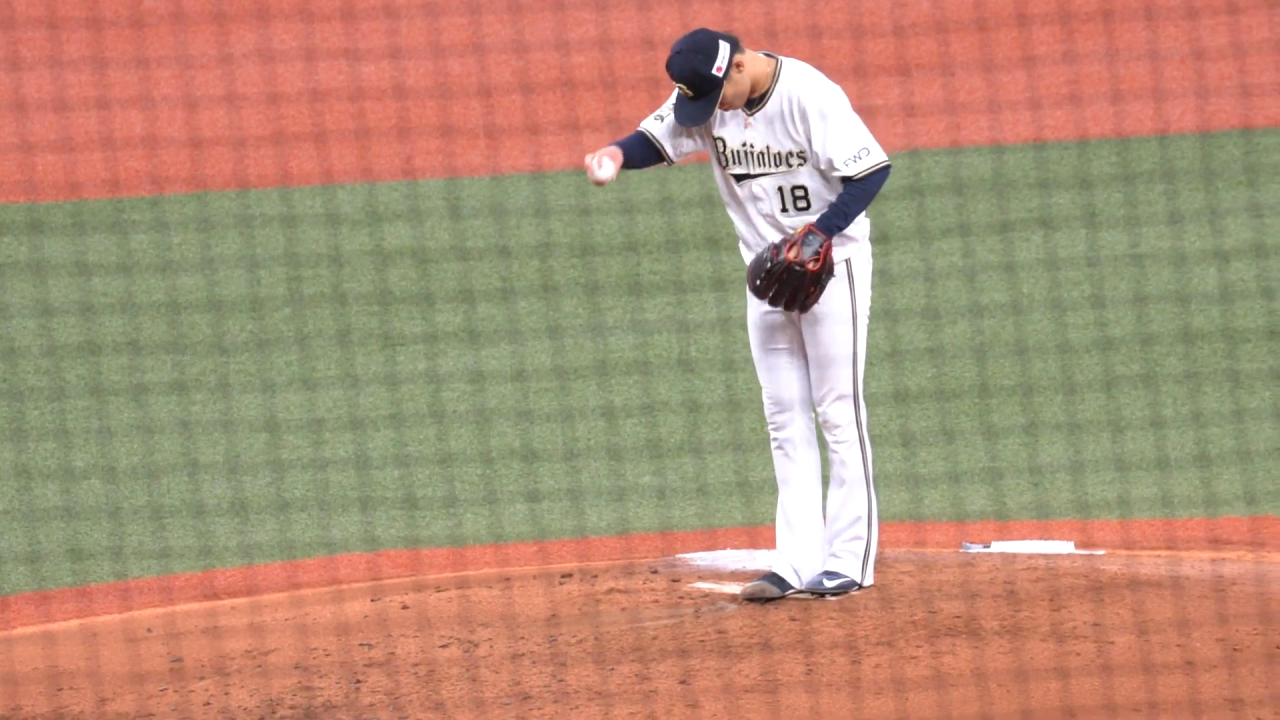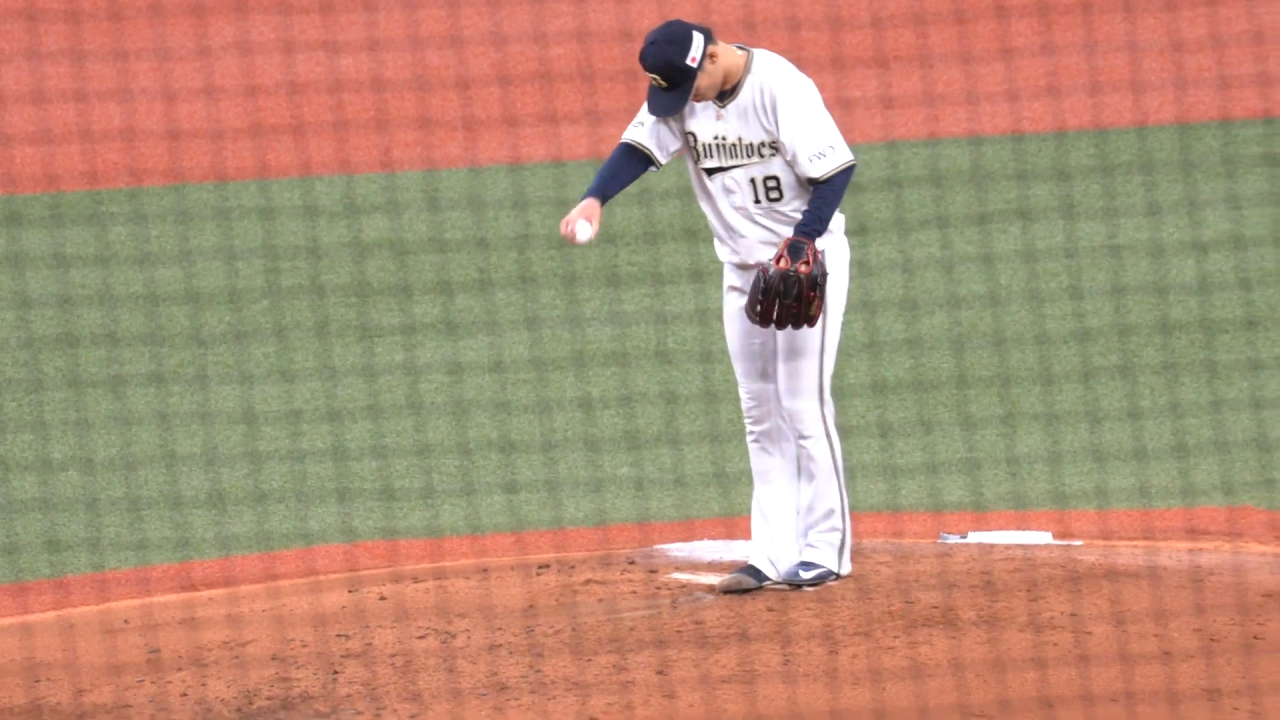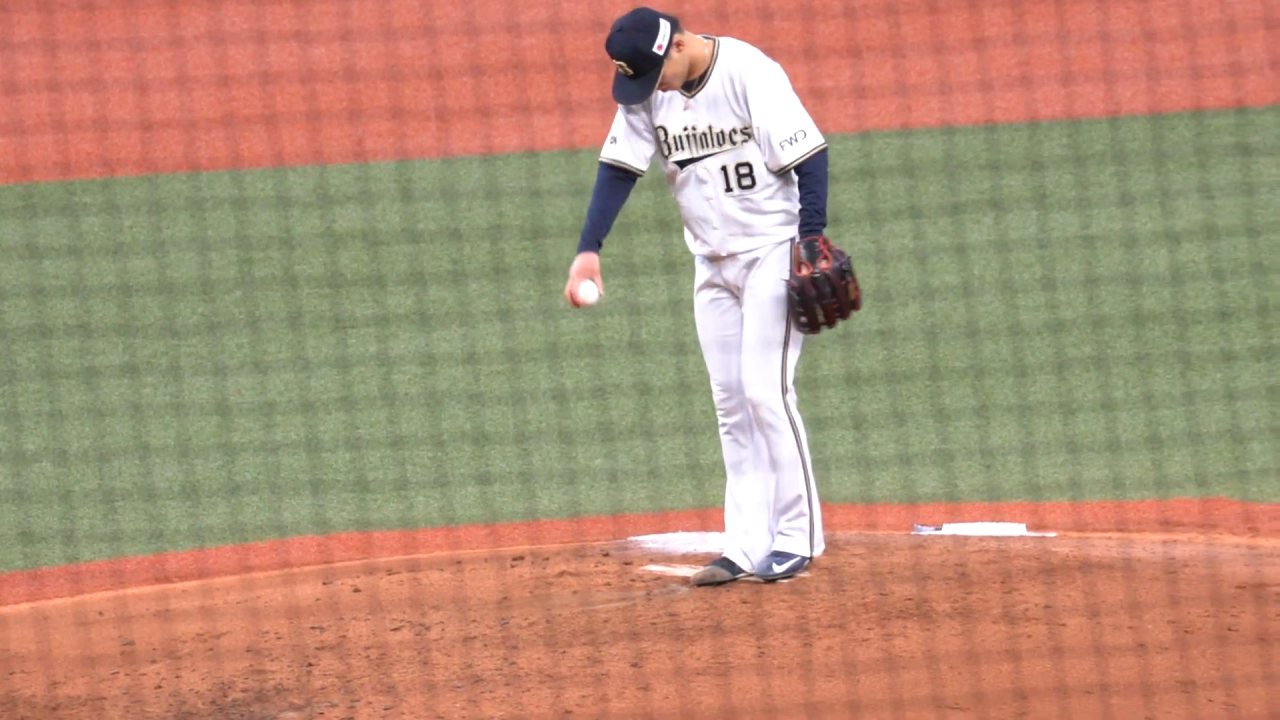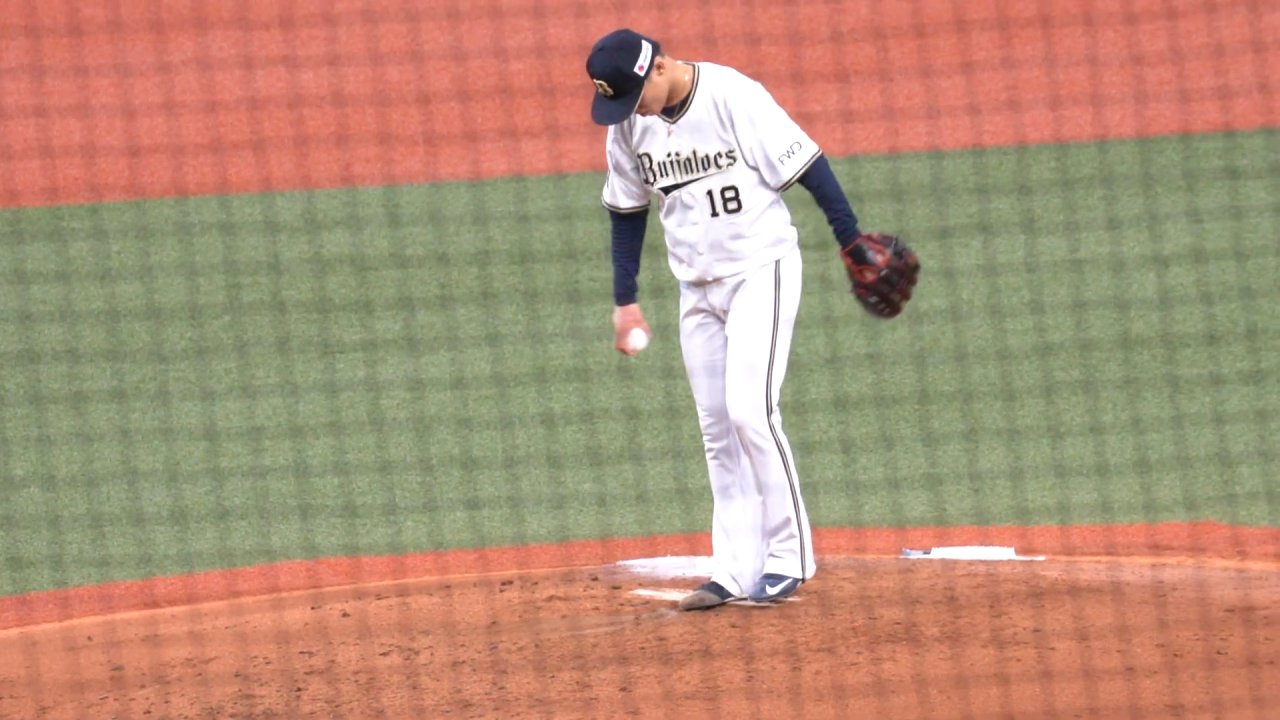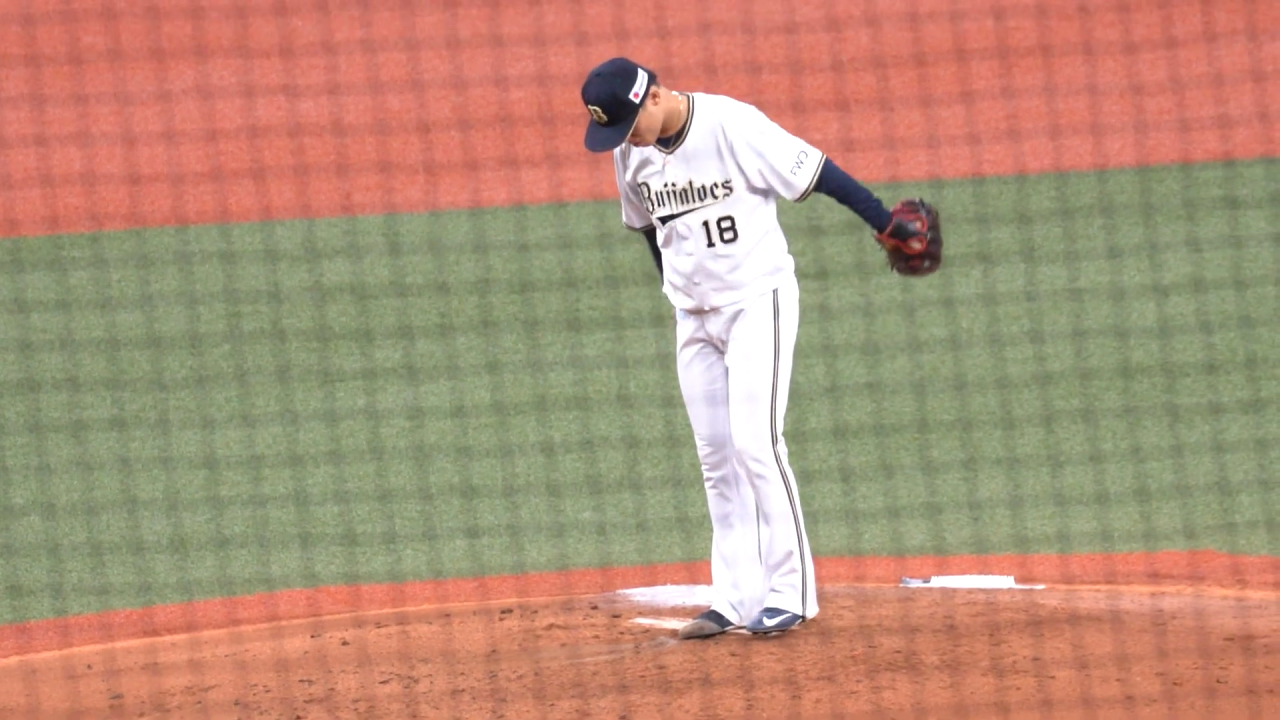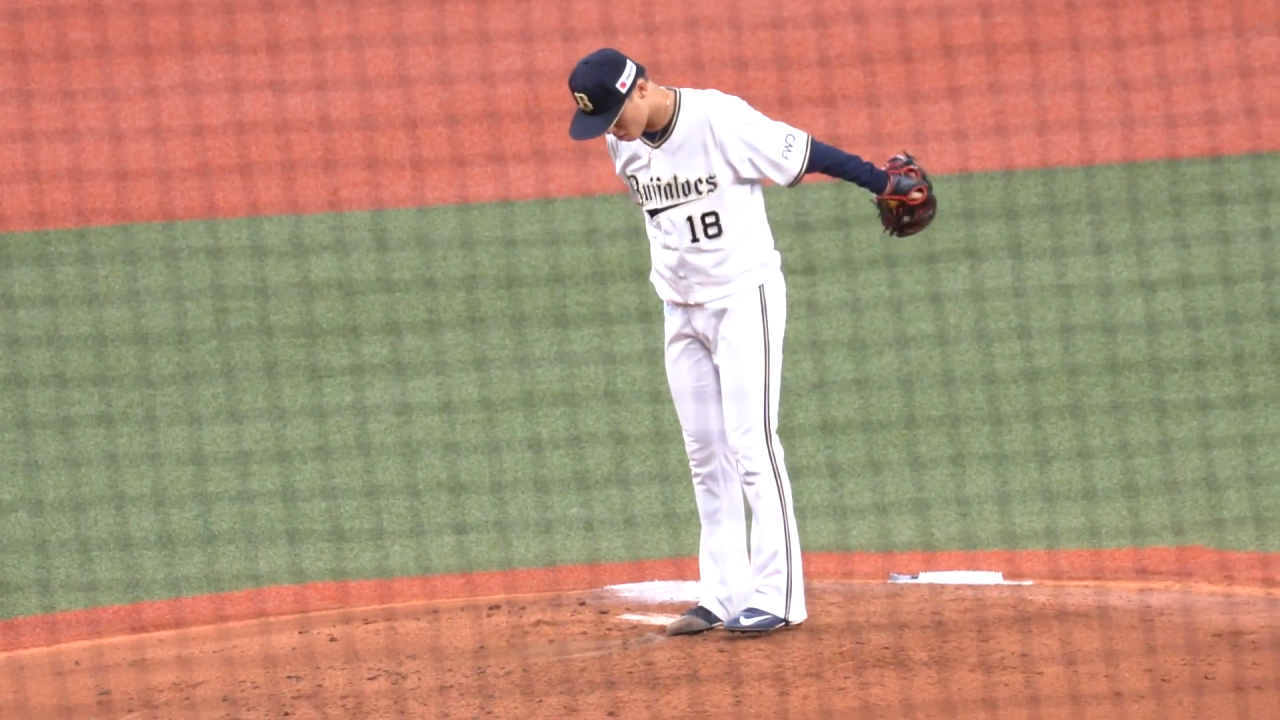
dt=0.4s
person 1, frame 1
left shoulder: (810, 94)
right shoulder: (705, 96)
left elbow: (874, 168)
right elbow: (655, 141)
left wrist: (821, 231)
right wrist: (617, 152)
left hip: (831, 267)
left knee: (838, 413)
right knee: (784, 417)
left ankle: (848, 560)
right ankle: (798, 563)
person 1, frame 2
left shoulder: (782, 86)
right shoulder: (679, 92)
left elbow: (837, 169)
right elbow: (639, 148)
left wrist: (800, 243)
right wrist: (594, 198)
right hip: (741, 268)
left knee: (803, 406)
right knee: (760, 412)
left ankle: (825, 550)
right ankle: (774, 554)
person 1, frame 3
left shoulder: (750, 73)
right shoulder: (646, 89)
left elbow: (811, 156)
right elbow: (618, 167)
left wrist: (811, 243)
right wrist: (589, 248)
left hip: (777, 249)
right hip: (712, 261)
left knee: (764, 391)
right knee: (732, 403)
left ankle: (797, 535)
right ankle: (749, 546)
person 1, frame 4
left shoulder: (734, 96)
right shoulder: (627, 121)
left elbow: (807, 165)
right elbow: (625, 210)
left wrist: (852, 241)
right wrist: (625, 298)
left hip: (761, 272)
right hip: (697, 286)
left knee: (749, 413)
right knee: (717, 428)
left ankle: (788, 555)
right ankle: (737, 570)
person 1, frame 5
left shoulder: (733, 124)
right shoulder: (630, 151)
left elbow: (817, 172)
left wrist: (886, 222)
left hip: (758, 301)
right hip: (696, 314)
left knee: (754, 443)
right knee: (716, 457)
left ankle: (789, 592)
right ankle: (737, 599)
person 1, frame 6
left shoulder: (719, 118)
right shoulder: (622, 142)
left elbow: (807, 153)
left wrist: (882, 183)
left hip: (745, 298)
right hip: (681, 308)
left knee: (750, 444)
right knee: (704, 454)
left ankle: (776, 595)
right ankle: (724, 596)
